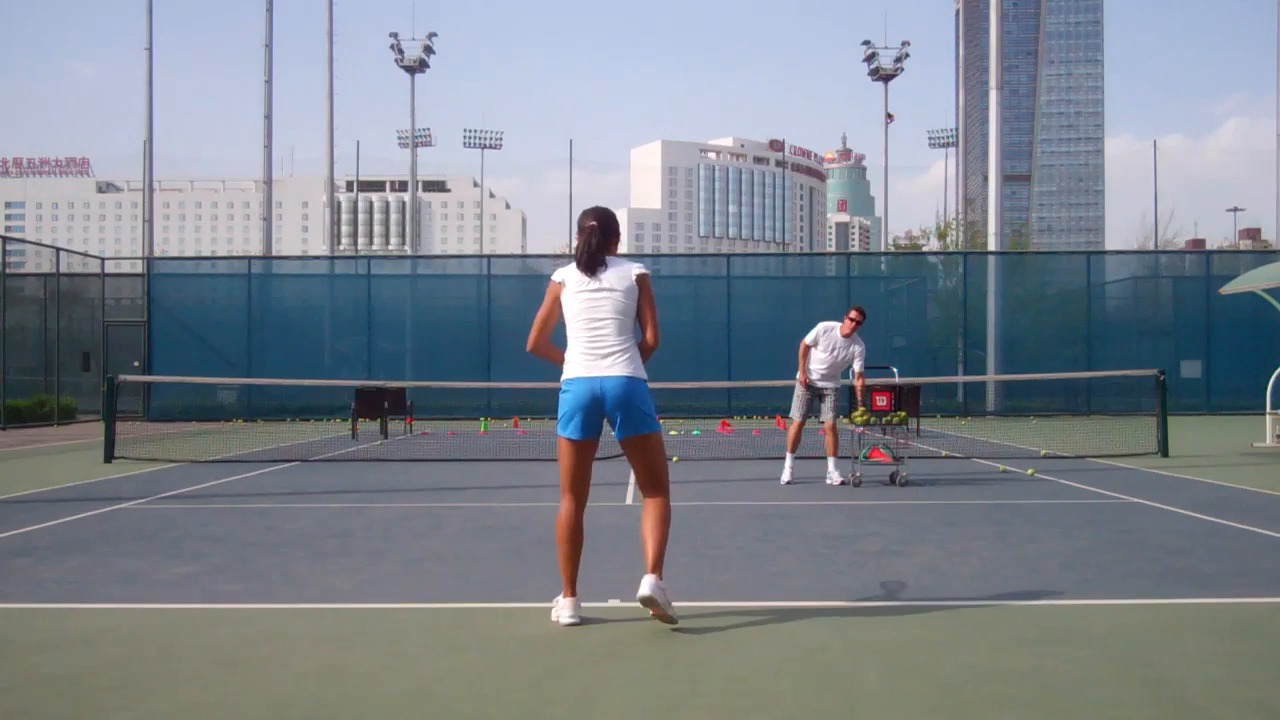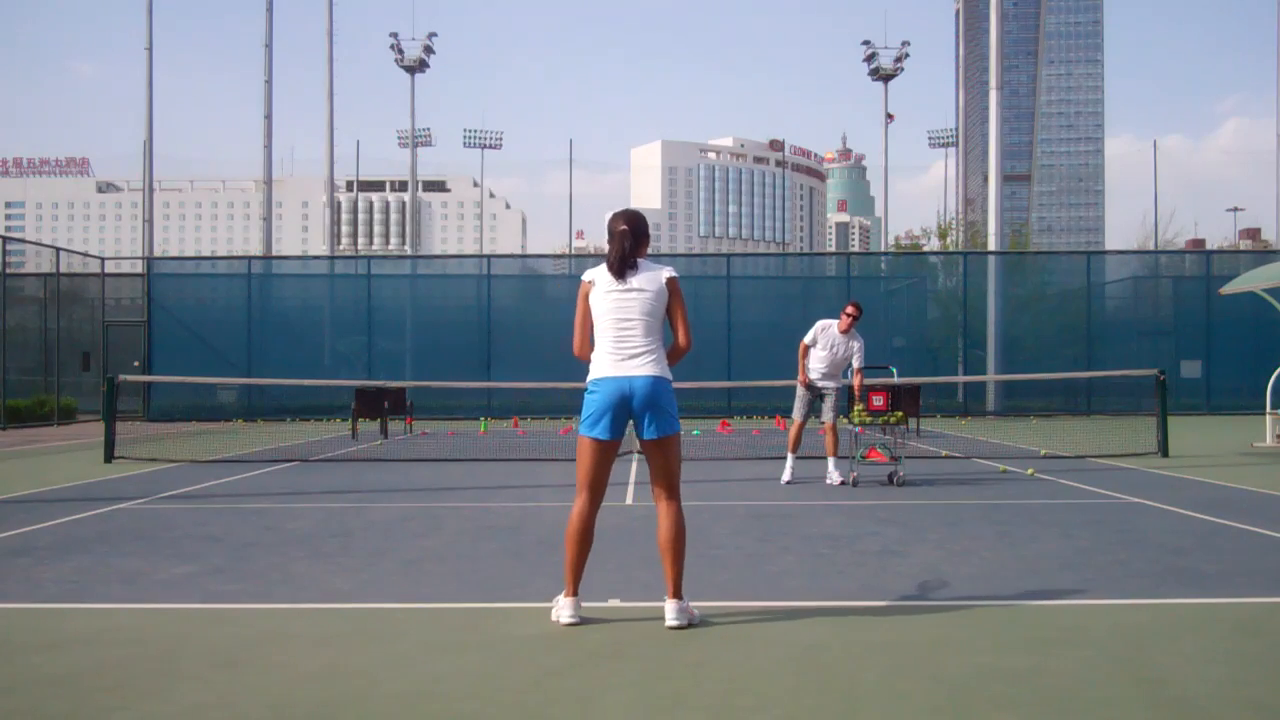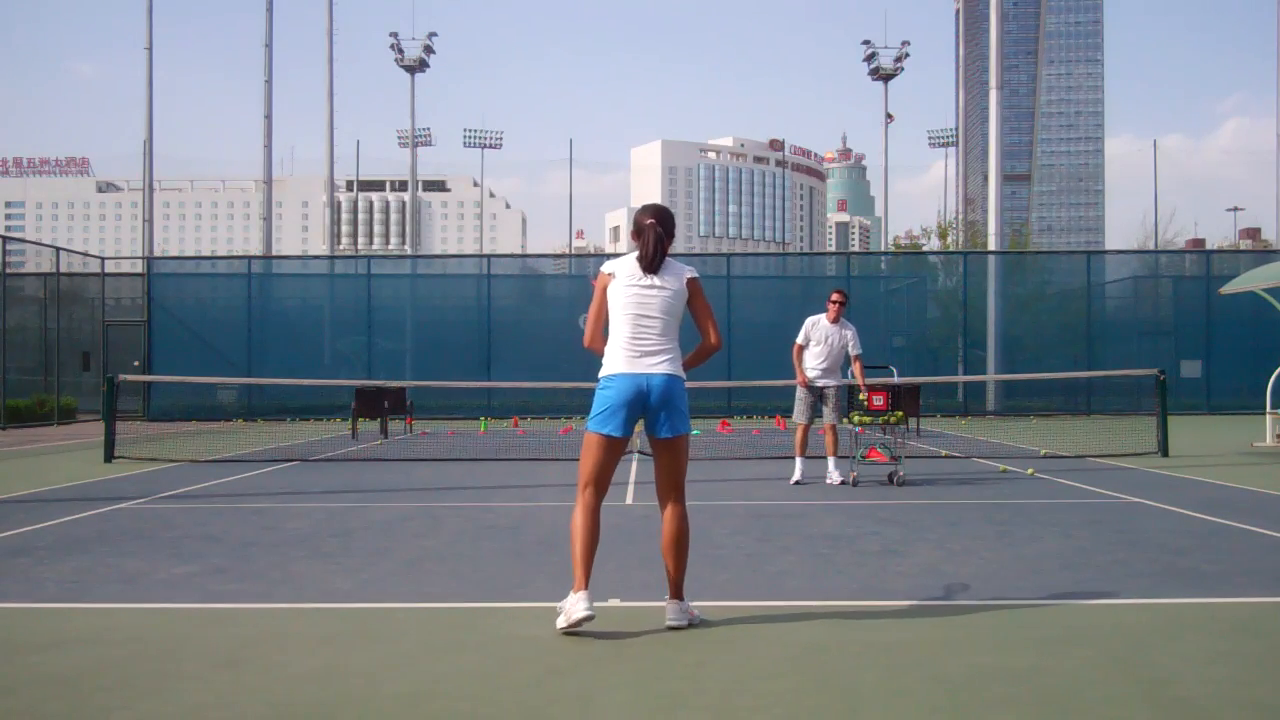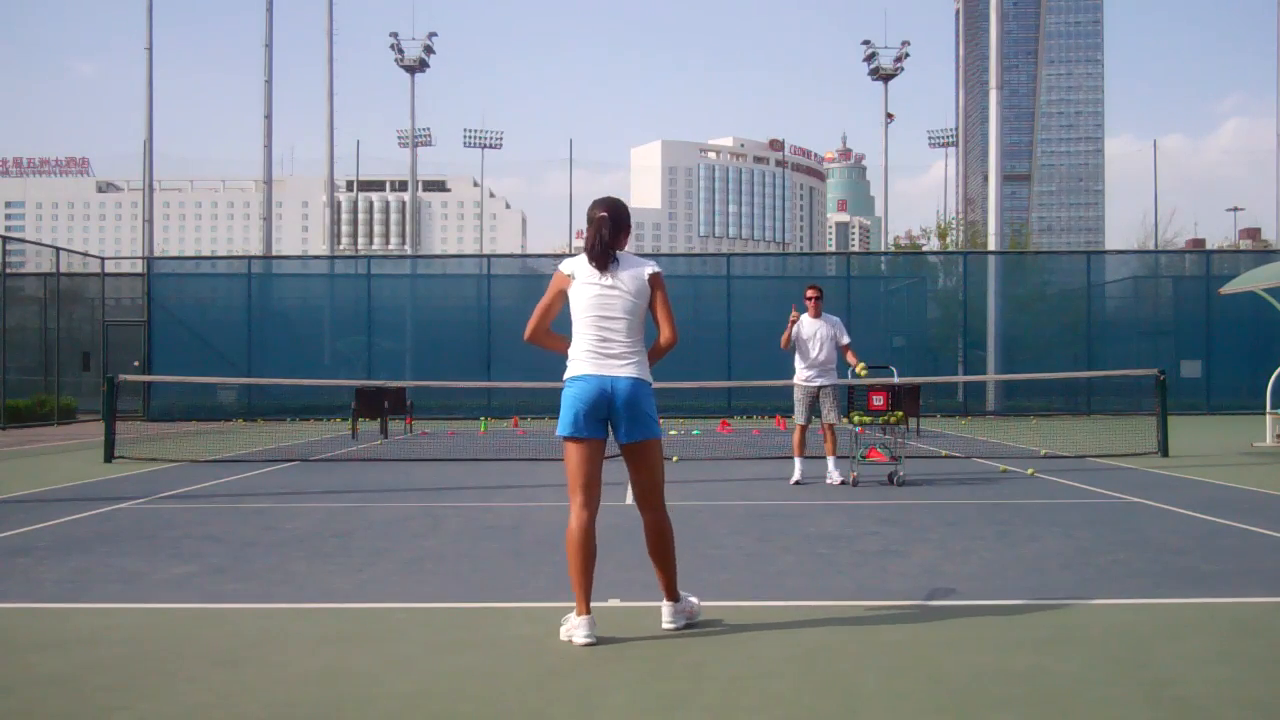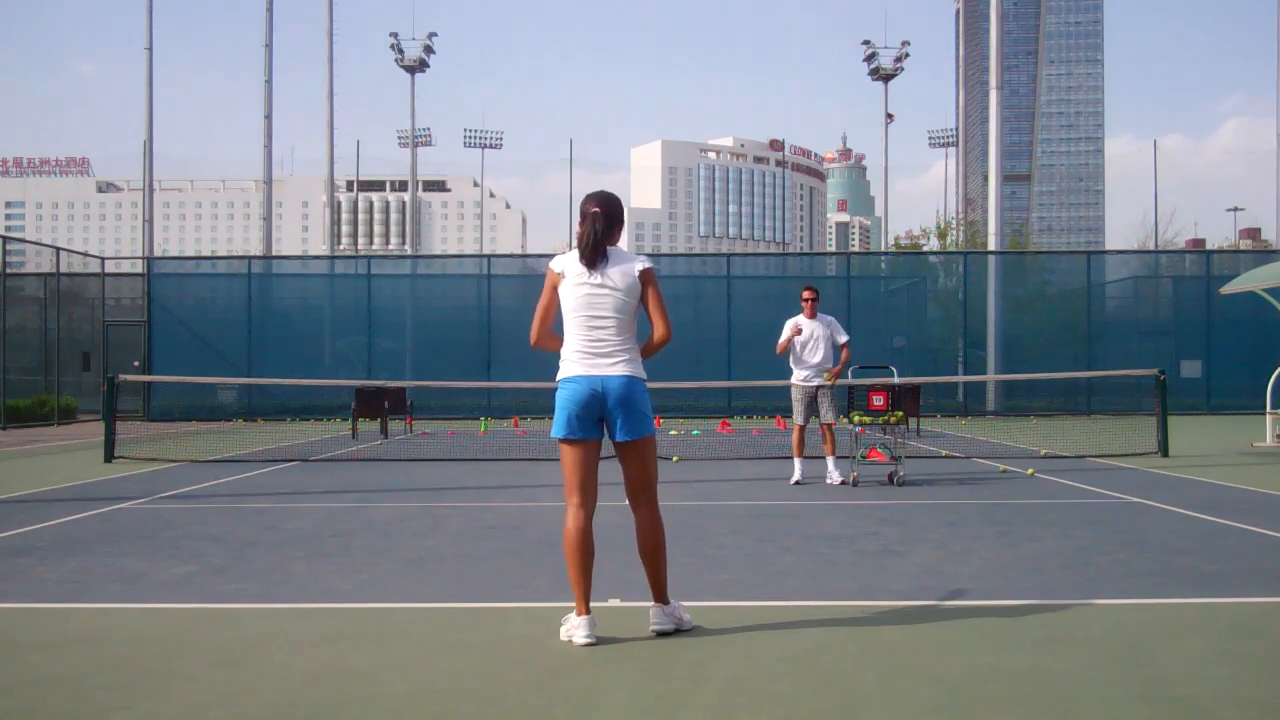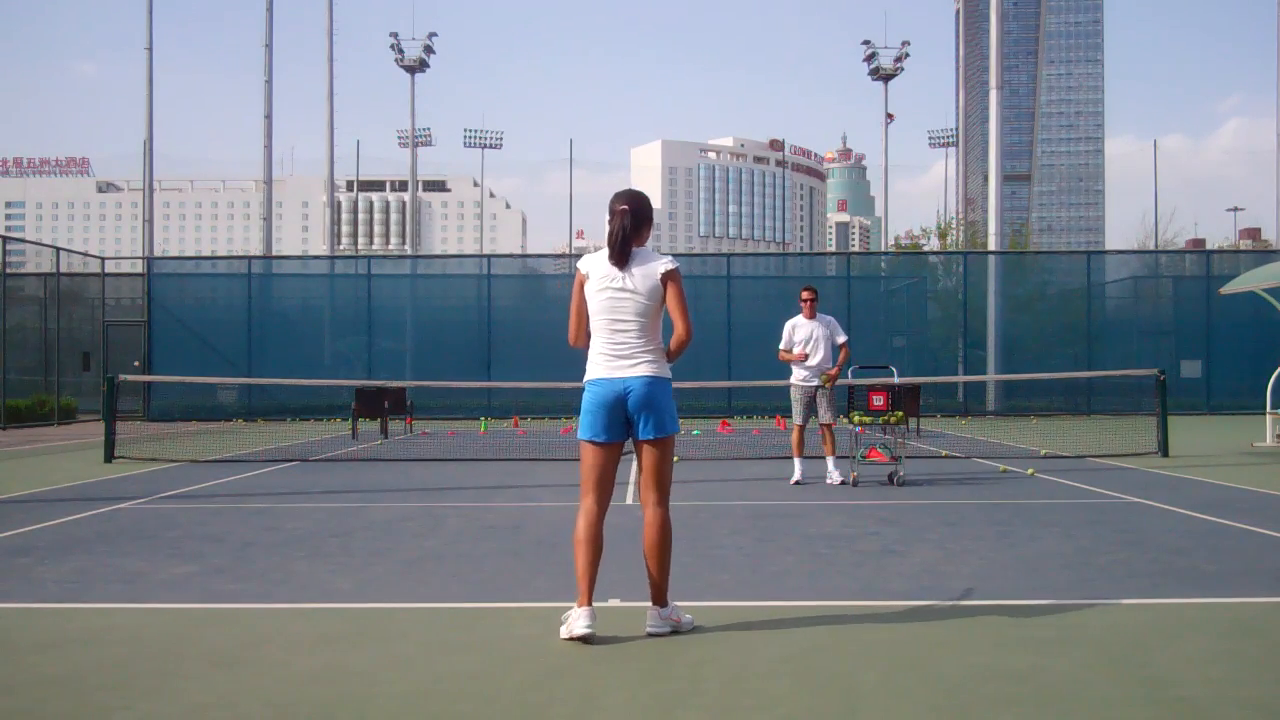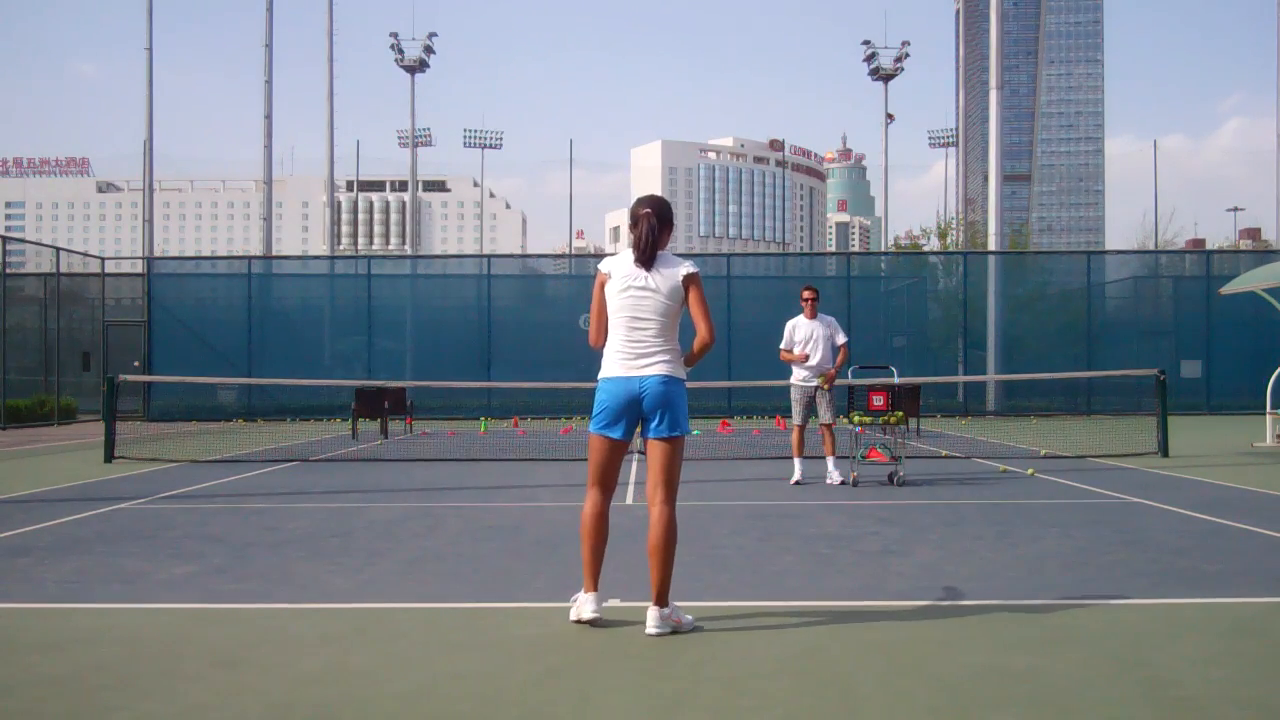
dt=0.4s
person 1, frame 1
left shoulder: (562, 278)
right shoulder: (636, 273)
left elbow: (534, 343)
right elbow: (651, 340)
left hip: (577, 387)
right hip: (627, 386)
left knee: (572, 499)
right knee: (656, 491)
left ankle: (568, 599)
right ankle: (653, 579)
person 1, frame 2
left shoulder: (592, 278)
right shoulder: (666, 277)
left elbow: (581, 348)
right elbow: (683, 342)
left hip: (603, 387)
right hip: (653, 386)
left knee: (586, 499)
right knee: (668, 499)
left ankle: (569, 599)
right ankle: (675, 602)
person 1, frame 3
left shoulder: (612, 270)
right shoulder: (685, 276)
left elbow: (591, 338)
right elbow: (713, 340)
left hip: (617, 383)
right hip: (666, 385)
left knee: (588, 495)
right knee: (672, 501)
left ankle: (580, 595)
right ankle: (676, 603)
person 1, frame 4
left shoulder: (571, 269)
right shoulder: (647, 270)
left elbow: (533, 333)
right elbow: (669, 336)
left hip: (583, 386)
right hip: (633, 387)
left knee: (582, 505)
right knee: (652, 505)
left ankle: (582, 617)
right ankle: (673, 603)
person 1, frame 5
left shoulder: (561, 266)
right shoulder: (639, 267)
left elbow: (538, 337)
right elbow: (662, 333)
left hip: (575, 385)
right hip: (626, 385)
left knee: (579, 506)
right knee: (645, 505)
left ankle: (582, 617)
right ankle: (661, 606)
person 1, frame 6
left shoulder: (588, 267)
right shoulder: (663, 267)
left elbow: (577, 338)
right elbow: (684, 332)
right wrist: (661, 358)
left hip: (601, 385)
right hip: (650, 385)
left knee: (592, 503)
right knee: (654, 502)
left ankle: (583, 609)
right ankle: (658, 609)
person 1, frame 7
left shoulder: (609, 268)
right shoulder: (684, 271)
left elbow: (596, 338)
right elbow: (706, 335)
left hip: (615, 383)
right hip: (664, 385)
left knee: (597, 493)
right knee: (661, 501)
left ankle: (589, 595)
right ankle: (659, 608)
person 2, frame 1
left shoulder: (858, 346)
right shoulder: (824, 328)
left elbow: (859, 377)
right elbow: (804, 345)
left wrist: (860, 403)
right wrist: (802, 372)
left hip: (830, 385)
right hip: (807, 380)
left knee: (830, 426)
right knee: (798, 422)
left ankle: (832, 471)
right ankle: (788, 467)
person 2, frame 2
left shoulder: (856, 342)
right shoulder: (822, 326)
left elbow: (857, 372)
right elbow: (804, 346)
left wrist: (857, 398)
right wrist: (802, 372)
left hip: (831, 384)
right hip: (808, 380)
left knee: (830, 426)
right knee: (798, 422)
left ankle: (832, 471)
right ankle: (789, 467)
person 2, frame 3
left shoulder: (849, 330)
right shoulder: (811, 322)
left elbow: (855, 360)
right elbow: (797, 348)
left wrist: (862, 384)
right wrist: (799, 373)
left hip: (831, 383)
right hip: (808, 381)
left knee: (831, 426)
right knee: (803, 425)
left ankle: (832, 471)
right ankle: (798, 470)
person 2, frame 4
left shoulder: (834, 322)
right shoulder: (798, 322)
left elbow: (846, 349)
right elbow: (784, 346)
left wrist: (856, 363)
right wrist: (790, 325)
left hip: (828, 381)
right hip: (803, 381)
left knee: (828, 426)
right knee: (800, 425)
left ankle: (832, 470)
right ankle: (798, 470)
person 2, frame 5
left shoulder: (830, 322)
right shoulder: (792, 323)
left elbow: (845, 347)
right elbow: (779, 351)
left wrist: (840, 366)
right wrist: (791, 336)
left hip: (825, 381)
right hip: (801, 381)
left knee: (827, 426)
right knee: (799, 426)
left ankle: (832, 470)
right ankle: (798, 471)
person 2, frame 6
left shoulder: (829, 322)
right shoulder: (792, 324)
left elbow: (844, 348)
right elbow: (781, 355)
left wrist: (837, 368)
right wrist: (795, 357)
left hip: (824, 382)
right hip: (800, 382)
left knee: (826, 425)
right knee: (798, 426)
left ankle: (832, 470)
right ankle: (798, 471)
person 2, frame 7
left shoulder: (830, 322)
right shoulder: (792, 324)
left elbow: (843, 349)
right elbow: (783, 354)
left wrist: (835, 370)
right wrist: (796, 357)
left hip: (824, 382)
right hip: (800, 382)
left knee: (827, 425)
right knee: (798, 426)
left ankle: (832, 470)
right ankle: (798, 471)
